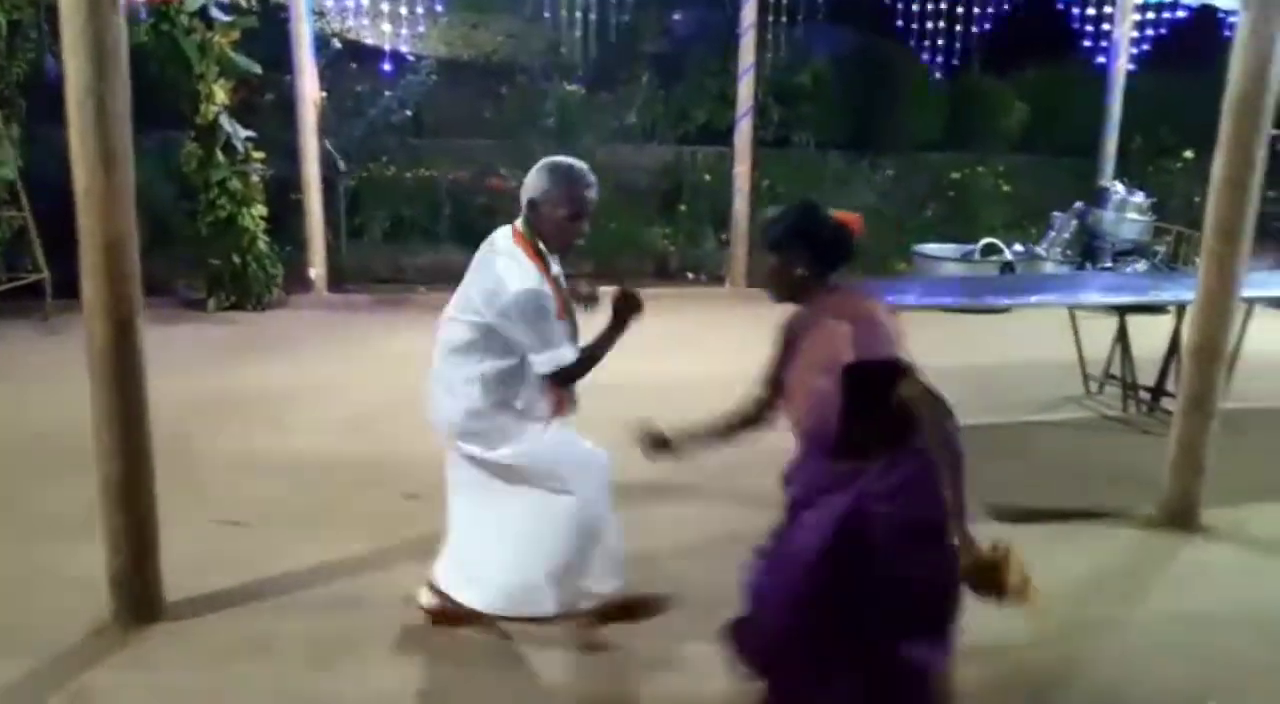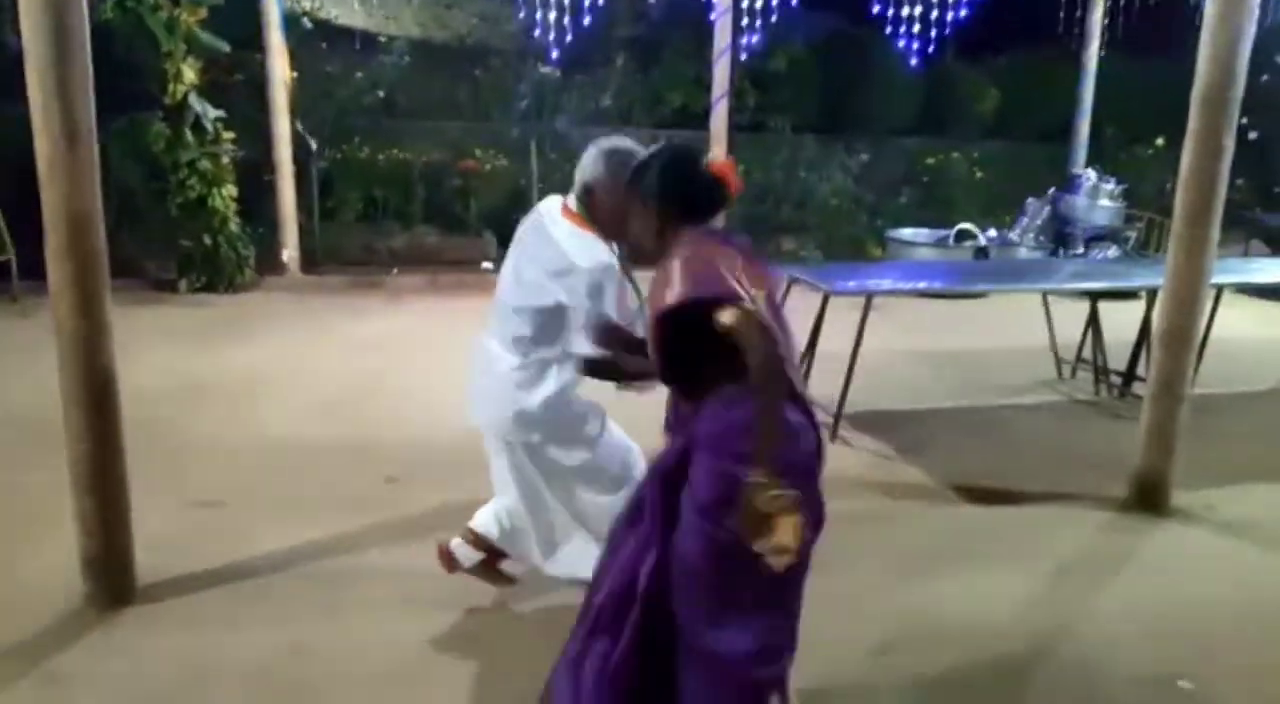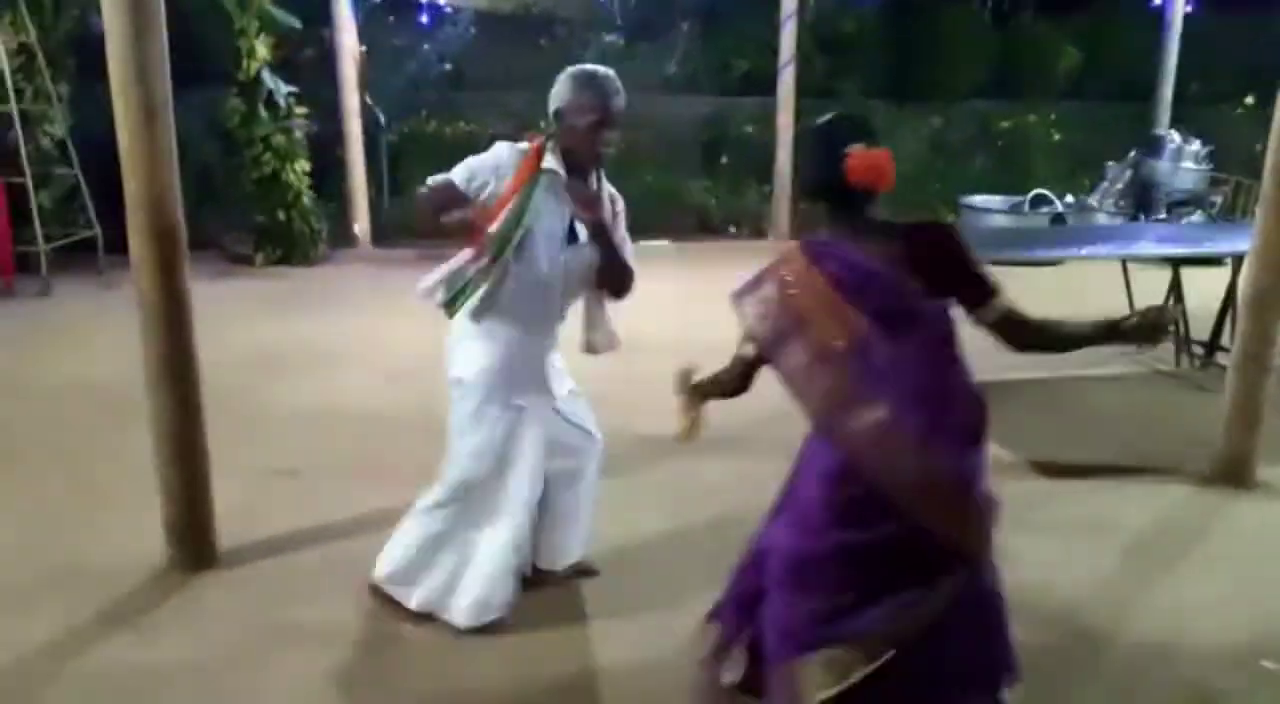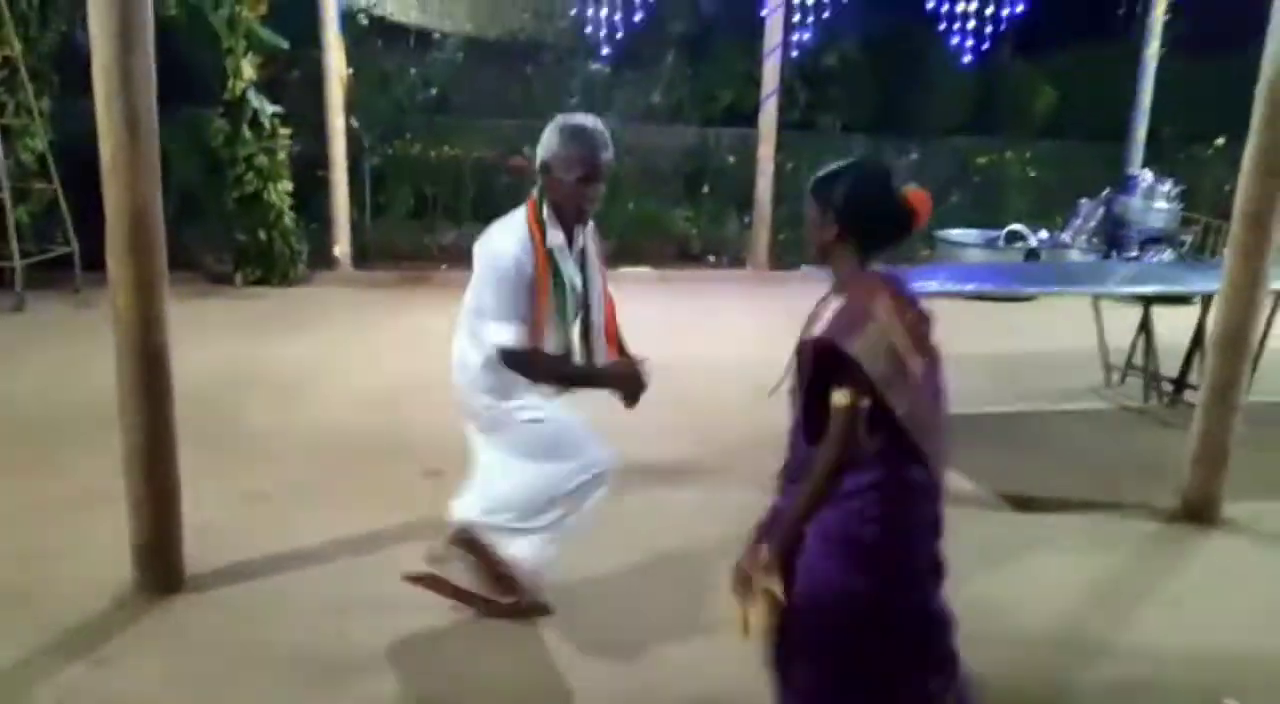
dt=0.5s
person 1, frame 1
left shoulder: (855, 323)
right shoulder: (803, 326)
left elbow: (932, 414)
right elbow: (762, 407)
left wrist: (958, 531)
right wrist: (680, 441)
left hip: (890, 499)
right hip: (833, 493)
left knee: (892, 642)
right knee: (780, 608)
person 1, frame 2
left shoulder: (692, 260)
right shoulder: (720, 256)
left elbow: (760, 344)
left wrist: (767, 478)
right wrist: (623, 340)
left hip: (739, 453)
right hip: (738, 449)
left knee: (725, 625)
person 1, frame 3
left shoulder: (793, 277)
right shoulder: (930, 245)
left elbow: (738, 377)
right elbow: (1016, 331)
left wrist: (696, 389)
right wrist: (1123, 329)
left hip: (858, 465)
right hip: (942, 454)
left knee: (799, 586)
right knee: (946, 574)
person 1, frame 4
left shoulder: (849, 315)
right shoulder: (879, 295)
left elbow: (841, 442)
left wrist: (777, 535)
left hip: (861, 508)
right hip: (856, 500)
person 2, frame 1
left shoulder: (508, 241)
right shoulder: (524, 287)
right elbow: (563, 372)
right wrist: (619, 323)
left hip: (478, 400)
right hip: (480, 411)
left knee: (492, 504)
right knee: (585, 475)
left ankle: (450, 597)
right ankle: (591, 598)
person 2, frame 2
left shoulder: (545, 216)
right shoulder: (592, 261)
right elbow: (596, 361)
left wrist: (622, 299)
left hip: (505, 385)
right hip: (533, 398)
left knee: (535, 482)
right knee: (620, 473)
left ankle: (473, 547)
person 2, frame 3
left shoulder: (606, 200)
right shoulder: (509, 164)
left elbow: (617, 286)
right elbow: (435, 198)
left wrist: (600, 229)
right wrist: (444, 208)
left hip: (537, 350)
right hip: (487, 343)
left knee: (574, 443)
right knee: (478, 473)
left ankle: (550, 557)
right ankle: (410, 581)
person 2, frame 4
left shoulder: (581, 232)
right shoulder: (513, 248)
left elbow: (593, 309)
right elbow: (510, 351)
left wrist: (619, 363)
right wrist: (594, 373)
left hip: (529, 379)
right hip: (497, 383)
left knee: (523, 478)
right knee: (583, 461)
left ankle: (482, 583)
right ankle: (482, 530)
